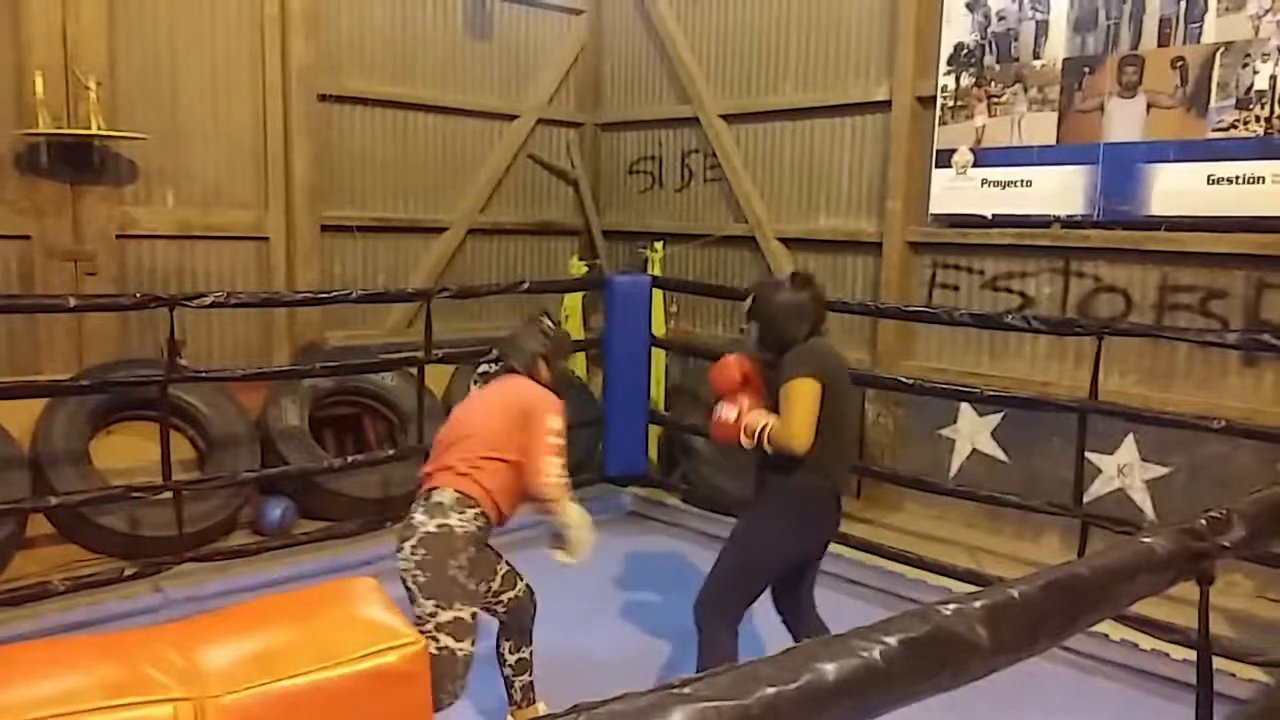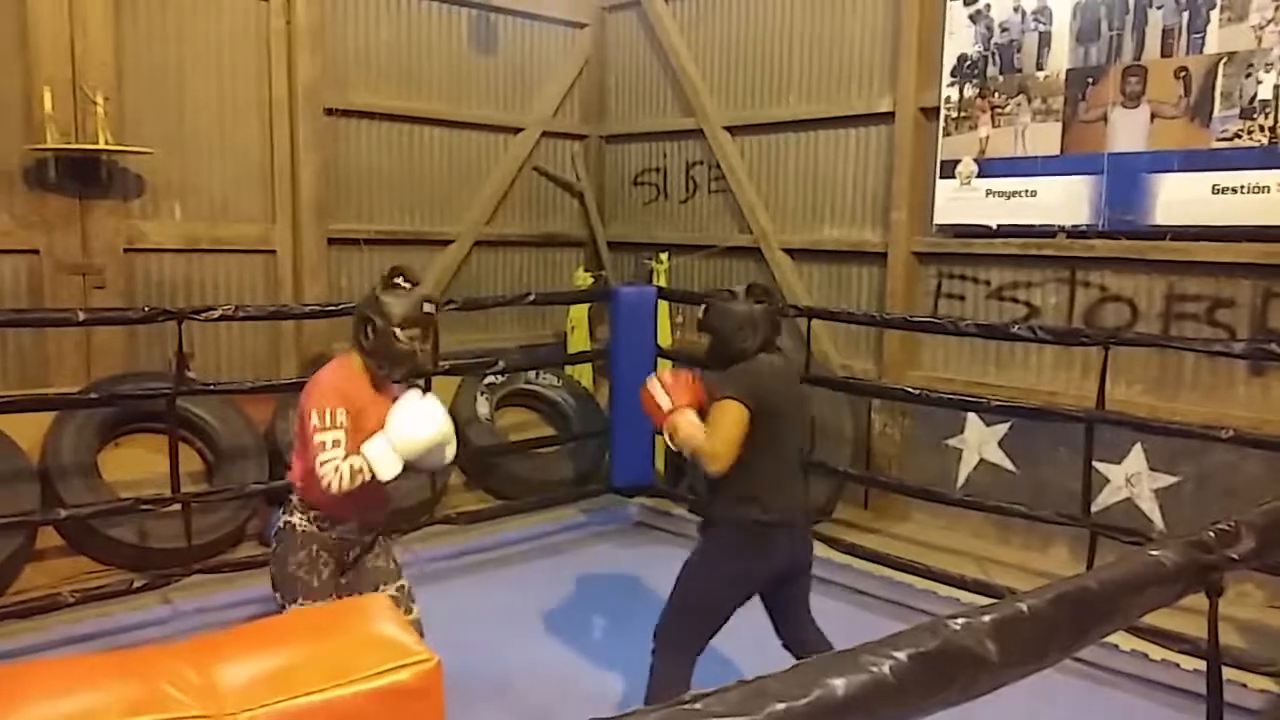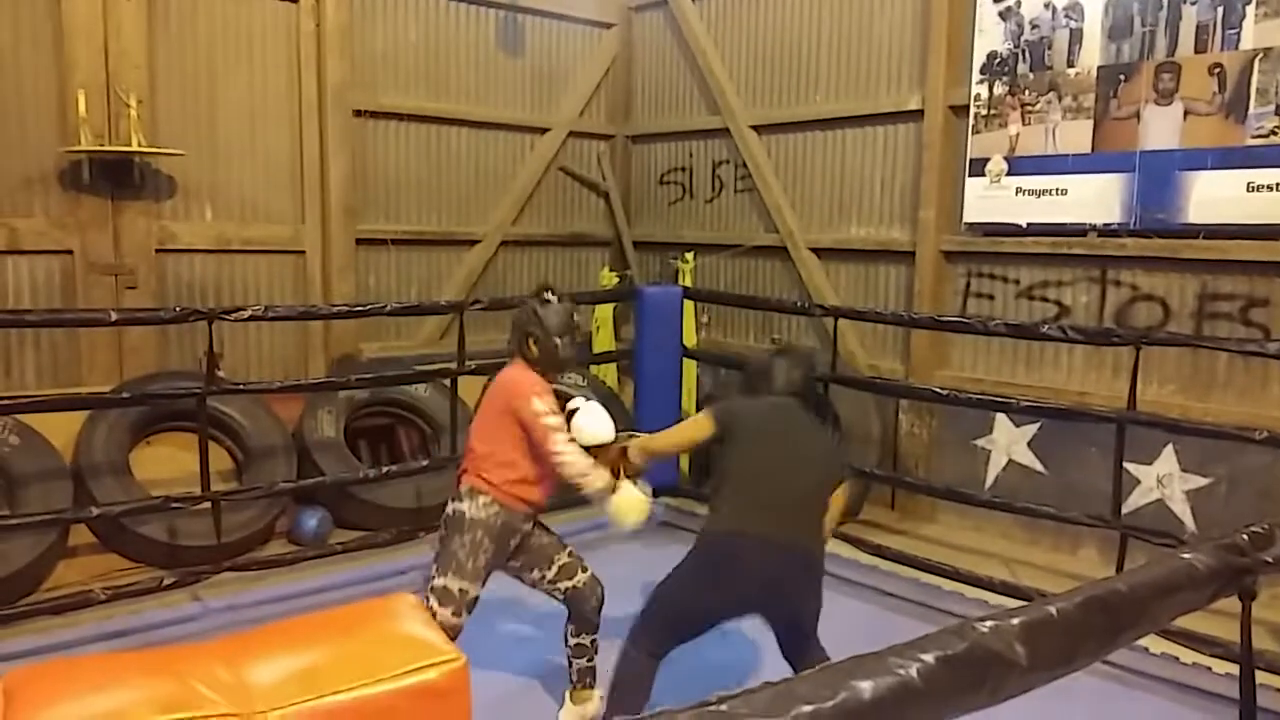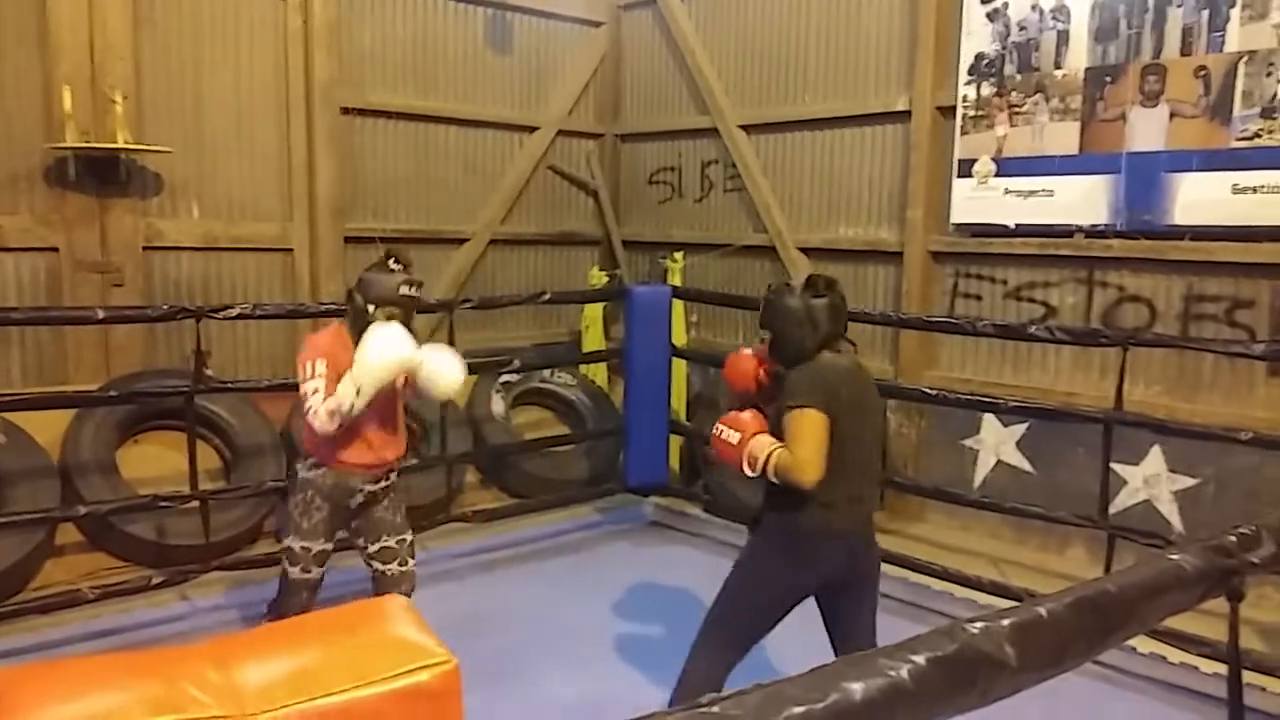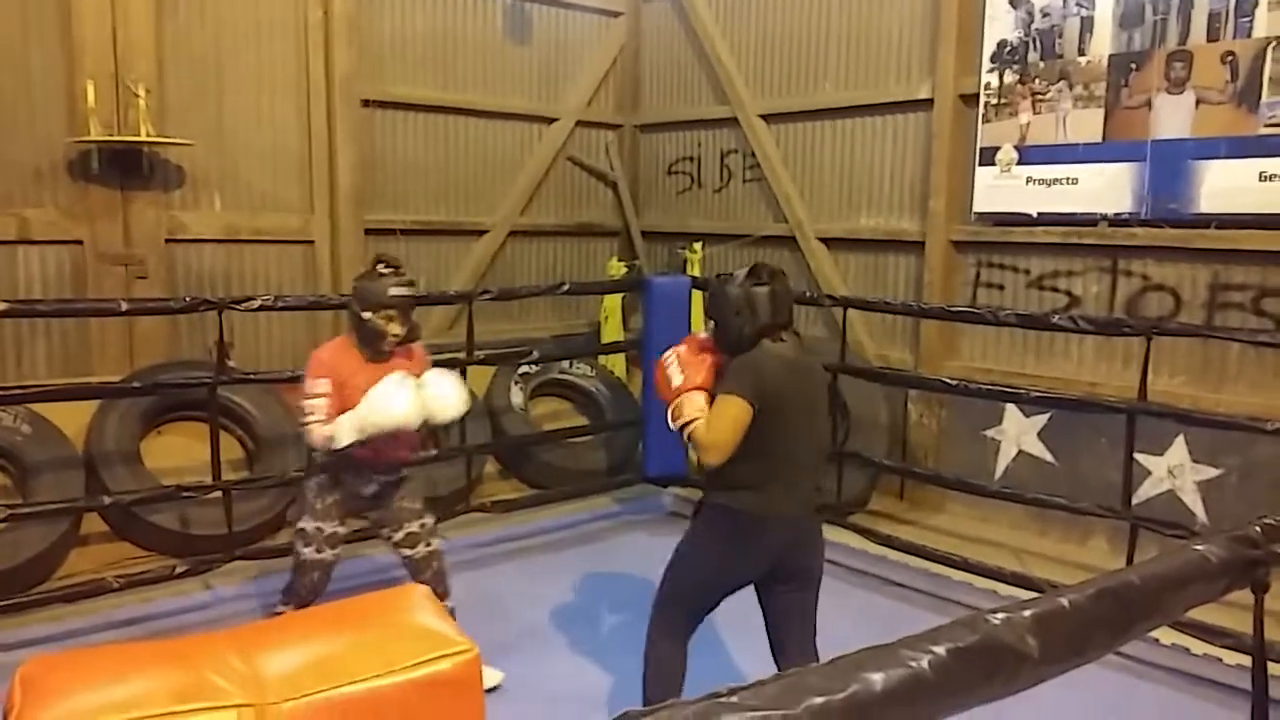
dt=0.7s
person 1, frame 1
left shoulder: (802, 360)
right shoulder: (821, 357)
left elbow: (796, 439)
left wrist: (748, 421)
right wrist: (754, 400)
left hip: (791, 503)
right hip: (819, 505)
left knee: (714, 609)
right knee: (796, 607)
person 1, frame 2
left shoulder: (745, 379)
right shoulder: (784, 374)
left elbow: (714, 459)
left wrist: (678, 416)
right wrist: (705, 403)
left hip: (743, 536)
right hip: (791, 530)
left knee: (674, 645)
right knee: (802, 631)
person 1, frame 3
left shoulder: (739, 411)
right shoulder: (831, 449)
left elbow: (658, 446)
right elbow: (823, 527)
left wrist: (630, 449)
left hip: (728, 557)
right hip: (799, 569)
left knee: (645, 644)
right knee: (807, 655)
person 1, frame 4
left shoulder: (809, 380)
right shoulder: (858, 375)
left elbow: (805, 472)
left wrist: (759, 445)
right wrist: (774, 392)
left hip: (796, 541)
right hip: (856, 542)
left knee: (716, 648)
person 1, frame 5
left shoulder: (750, 368)
right shoulder: (810, 368)
left elbow: (711, 450)
left wrist: (688, 392)
right wrist: (718, 380)
left hip: (735, 525)
right hip: (801, 530)
left knee: (668, 626)
right knee: (798, 657)
person 2, frame 1
left shoulder: (484, 398)
right shoulder: (541, 401)
right elbow: (546, 482)
right wrist: (571, 525)
left hip: (444, 527)
right hip: (448, 534)
left knee: (518, 602)
right knee: (445, 672)
person 2, frame 2
left shoulder: (387, 382)
right shoulder: (332, 386)
left elbow: (383, 449)
right elbow: (330, 477)
left wrist: (425, 441)
right wrist: (398, 443)
left hip: (362, 532)
right hip: (312, 536)
person 2, frame 3
left shoulder: (528, 385)
right shoulder: (524, 385)
right elbow: (563, 457)
left wrist: (574, 421)
right wrist: (614, 489)
left hip: (521, 523)
right hip: (480, 517)
left knee: (588, 594)
right knee: (441, 626)
person 2, frame 4
left shoulder: (396, 347)
right shoulder: (321, 347)
left elbow: (406, 388)
right elbow: (322, 420)
left wrist: (432, 375)
right wrist: (365, 376)
left hip: (379, 486)
right hip: (323, 484)
left knee: (397, 588)
right knee: (295, 599)
person 2, frame 5
left shoulder: (413, 354)
right shoulder: (328, 361)
left elbow: (417, 413)
right elbow: (318, 436)
right wrist: (365, 421)
left hip: (389, 479)
right hip: (337, 478)
left knee: (430, 567)
right knee: (307, 579)
